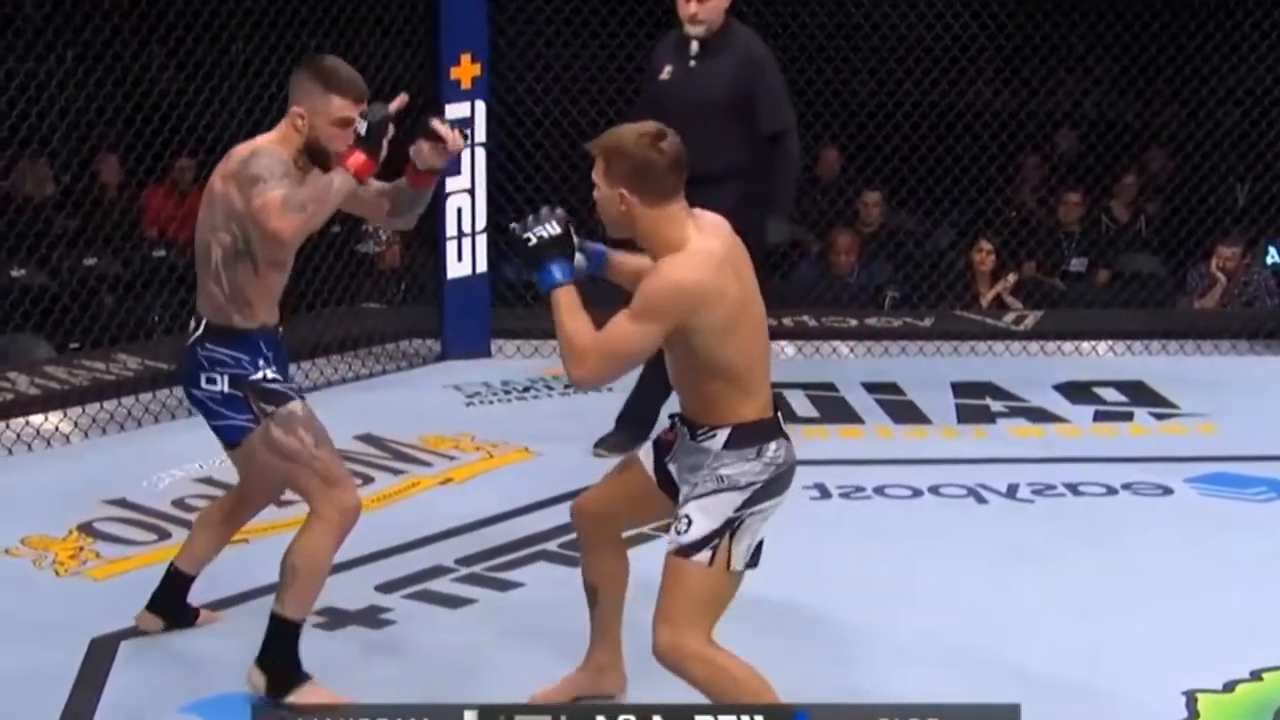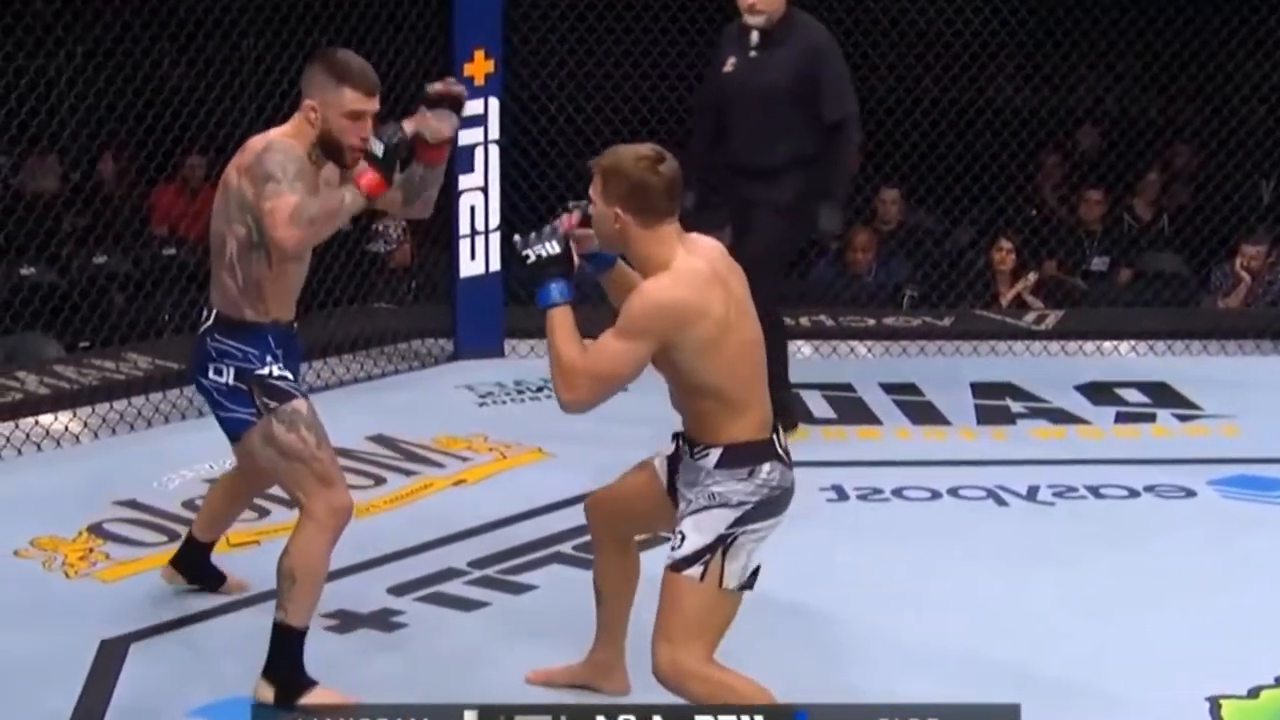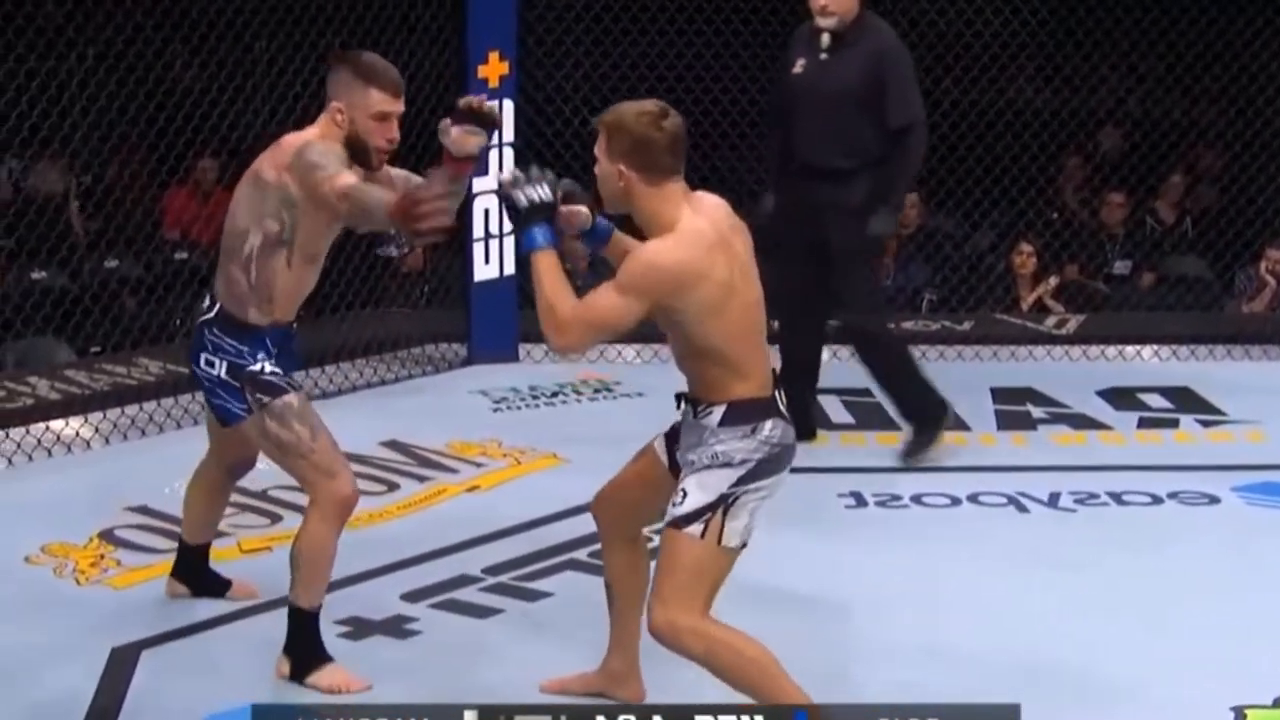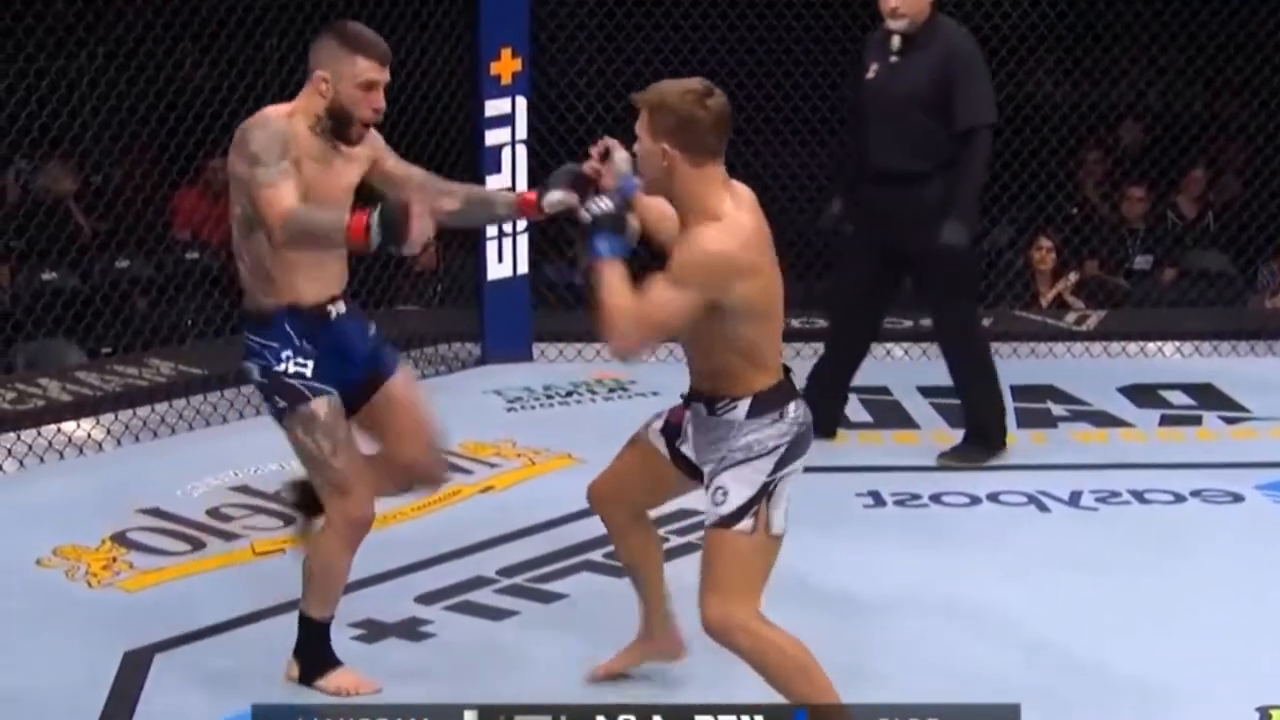
dt=0.2s
person 1, frame 1
left shoulder: (305, 163)
right shoulder: (260, 161)
left elbow: (398, 213)
right elbow: (284, 226)
left wrist: (426, 165)
right wrist: (358, 159)
left hip: (239, 352)
right hip: (233, 361)
left knee: (261, 487)
right knee: (336, 502)
left ankle: (166, 604)
right ankle: (277, 668)
person 1, frame 2
left shoulder: (328, 157)
right shoulder: (275, 156)
left elbow: (416, 202)
right elbow: (290, 235)
left wrist: (430, 144)
right wrist: (371, 173)
left hip: (255, 343)
right hip: (243, 353)
left knee: (257, 471)
right knee: (329, 503)
left ankle: (189, 564)
right ankle: (283, 676)
person 1, frame 3
left shoulder: (353, 158)
right shoulder: (306, 152)
left elbow: (430, 199)
right elbow: (354, 200)
left wrist: (459, 153)
right wrist: (417, 205)
left hip: (253, 342)
right hip: (241, 348)
left knee: (228, 462)
right knee: (335, 490)
left ankle: (189, 570)
right ankle: (303, 653)
person 1, frame 4
left shoulder: (363, 143)
right shoulder: (268, 130)
left elbow: (438, 197)
right elbow: (280, 221)
left wrist: (531, 200)
right wrist: (368, 227)
left hip: (342, 323)
right hip: (285, 340)
left knee: (424, 466)
right knee: (353, 509)
left ankle: (315, 492)
right ankle: (312, 658)
person 2, frame 1
left shoulder: (685, 275)
right shoulder: (704, 226)
left elbow: (586, 367)
left wrist: (555, 270)
right wrist: (583, 257)
left hip: (741, 461)
right hip: (700, 438)
left knee: (678, 643)
right knee: (593, 514)
right ankle: (602, 668)
person 2, frame 2
left shoulder: (667, 295)
right shoulder: (700, 250)
left elbow: (576, 392)
left wrist: (553, 286)
right wrist: (601, 261)
left hip: (738, 479)
right hip: (711, 456)
left knee: (679, 661)
right knee: (605, 515)
right ankle: (605, 665)
person 2, frame 3
left shoulder: (667, 257)
right shoulder: (708, 208)
left elbow: (566, 333)
left wrist: (538, 232)
right wrist: (595, 230)
left hip: (740, 438)
right hip: (713, 419)
left knee: (677, 620)
right knee: (614, 514)
left ankle: (807, 709)
right ankle: (621, 671)
person 2, frame 4
left shoulder: (718, 244)
right shoulder: (726, 195)
left elbow: (624, 337)
left wrist: (605, 244)
right wrist: (624, 187)
left hip: (758, 427)
right hip: (709, 409)
left knee: (729, 614)
right knee: (612, 497)
right ankle: (656, 632)
person 3, frame 1
left shoulder: (749, 54)
right shoulder: (667, 51)
left elbow: (782, 140)
left wrist: (777, 214)
left hip: (728, 205)
left ankle: (637, 421)
person 3, frame 2
left shoulder: (813, 43)
right shoulder: (731, 41)
left elbow: (845, 126)
right elbow: (708, 120)
left wrist: (833, 201)
right wrist: (696, 187)
left hip: (788, 195)
right hip: (735, 191)
left knee: (752, 296)
right knee: (746, 297)
left ankle: (773, 411)
right ankle: (773, 409)
person 3, frame 3
left shoulder: (882, 46)
right shoulder: (803, 42)
left elbow: (910, 134)
left wrist: (888, 207)
right wrist: (775, 186)
left hip: (856, 201)
right hip: (802, 196)
left knee: (860, 314)
right knee: (795, 310)
left ankle: (926, 412)
right ankle: (795, 419)
person 3, frame 4
left shoulder: (955, 48)
right shoulder: (878, 46)
left elbow: (977, 139)
left wrist: (960, 215)
right wrist: (845, 192)
left hip: (934, 206)
right hip: (878, 202)
left knee: (955, 321)
right knee: (851, 308)
left ankle: (987, 432)
right ankle: (821, 414)
